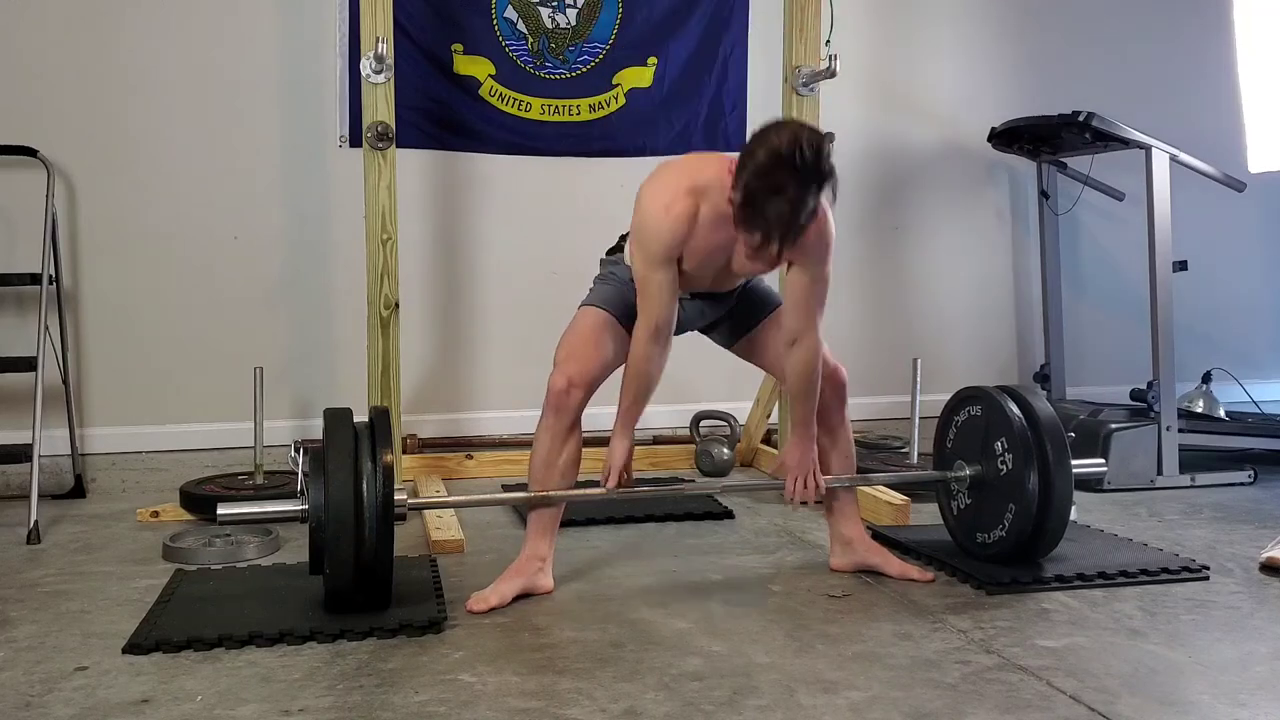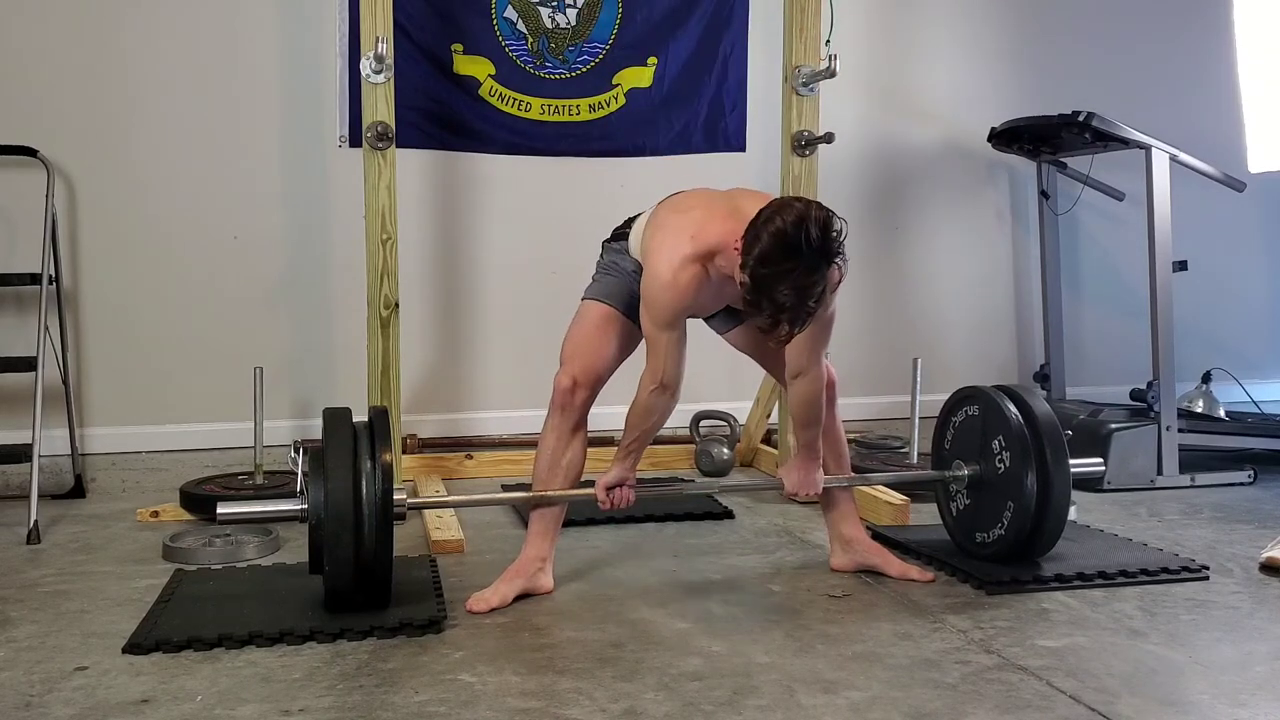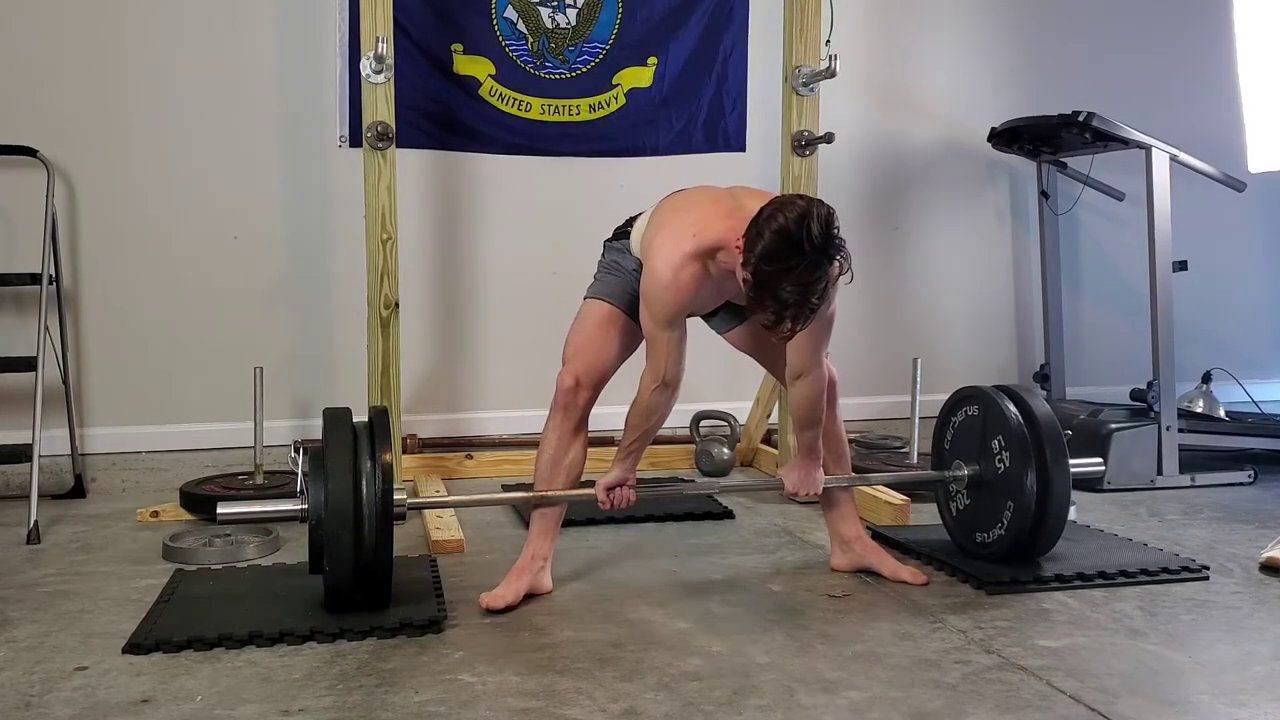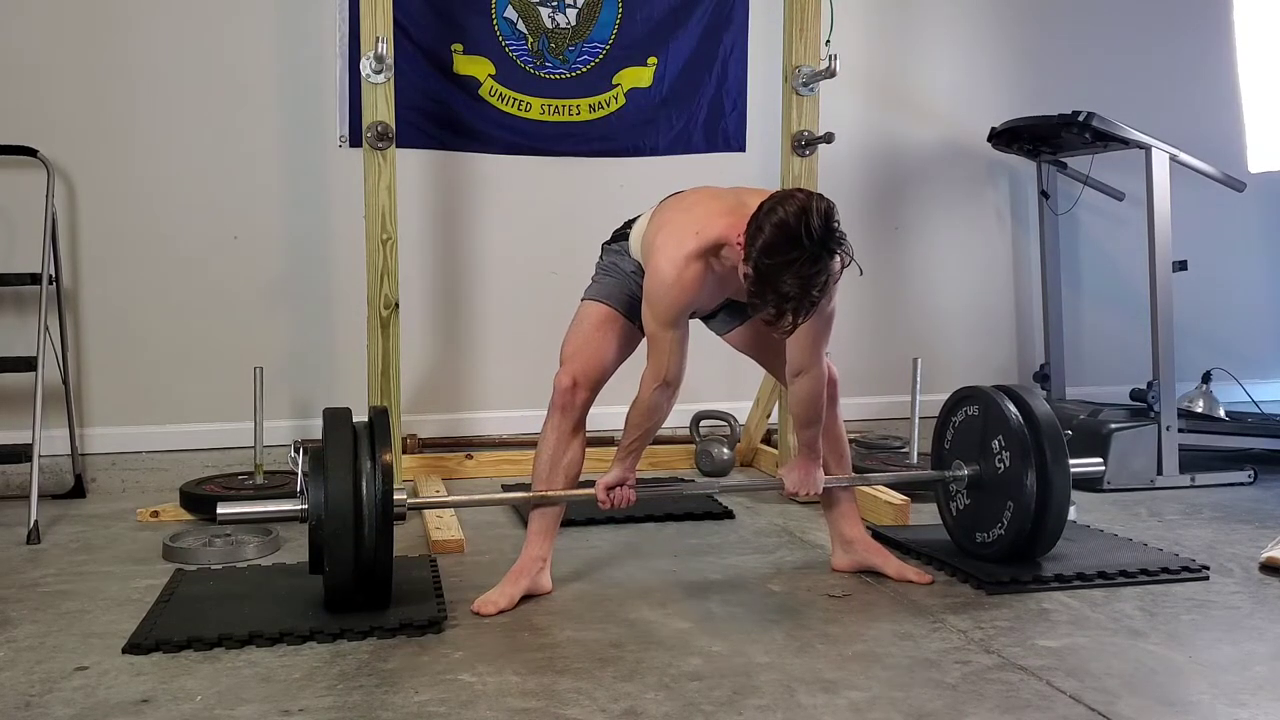
dt=1s
person 1, frame 1
left shoulder: (813, 224)
right shoulder: (671, 201)
left elbow: (800, 339)
right elbow: (653, 334)
left wrist: (802, 437)
right wrist: (624, 434)
left hip: (728, 296)
right hip: (634, 281)
left knee: (828, 383)
right knee: (566, 386)
left ankle: (849, 540)
right ankle: (534, 561)
person 1, frame 2
left shoulder: (816, 266)
right shoulder: (675, 267)
left elbow: (804, 373)
right elbow: (662, 385)
left wrist: (807, 459)
left hip: (726, 275)
right hip: (636, 263)
left knee: (822, 381)
right knee: (573, 386)
left ankle: (848, 540)
right ankle: (535, 561)
person 1, frame 3
left shoulder: (816, 264)
right shoulder: (674, 266)
left elbow: (804, 373)
right elbow: (662, 382)
left wrist: (808, 458)
left hip: (728, 274)
right hip: (635, 262)
left knee: (822, 381)
right knee: (575, 385)
left ankle: (849, 541)
right ankle: (535, 561)
person 1, frame 4
left shoulder: (818, 261)
right shoulder: (678, 262)
left elbow: (805, 370)
right elbow: (663, 382)
left wrist: (808, 457)
left hip: (723, 282)
right hip: (636, 265)
left knee: (824, 380)
right knee: (573, 385)
left ankle: (850, 541)
right ankle: (534, 562)
